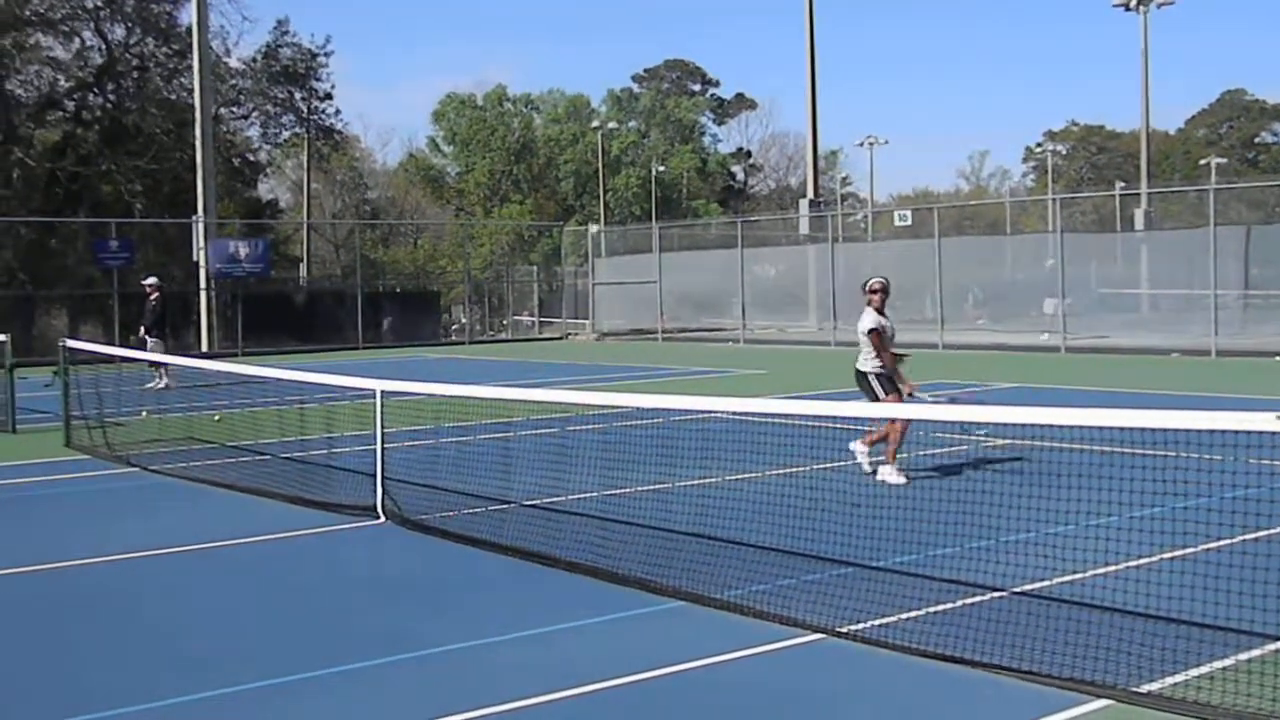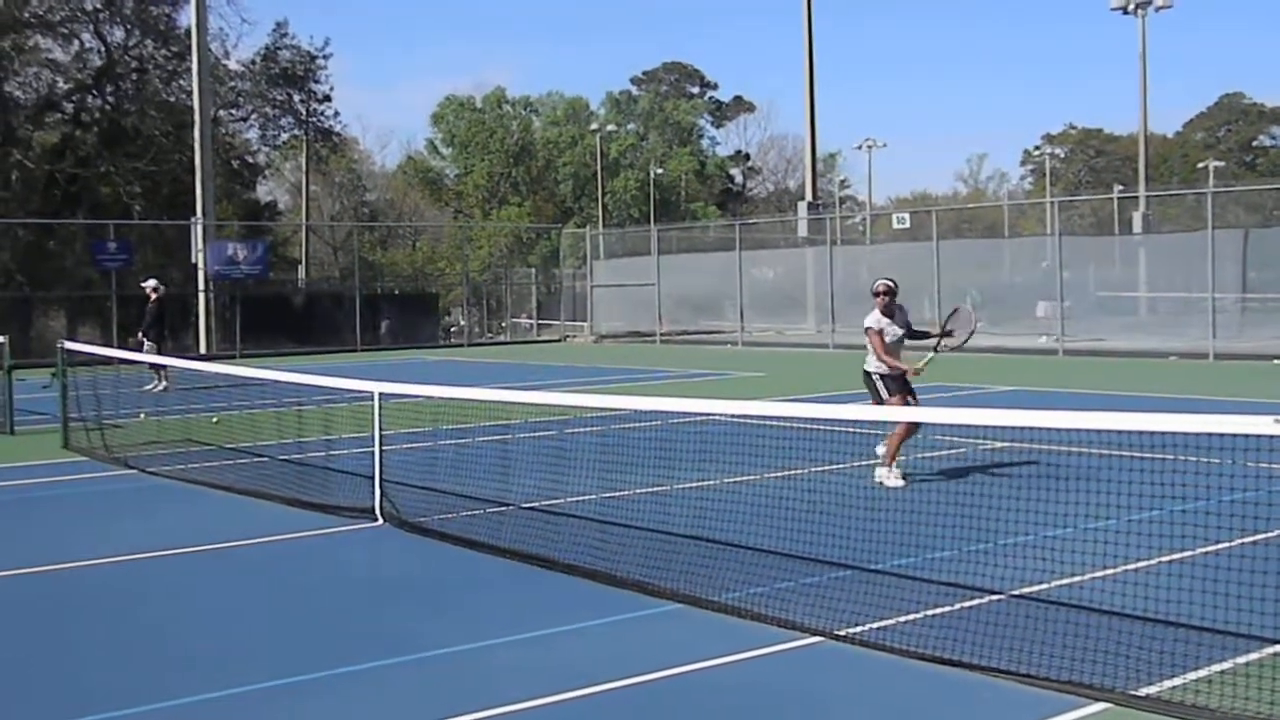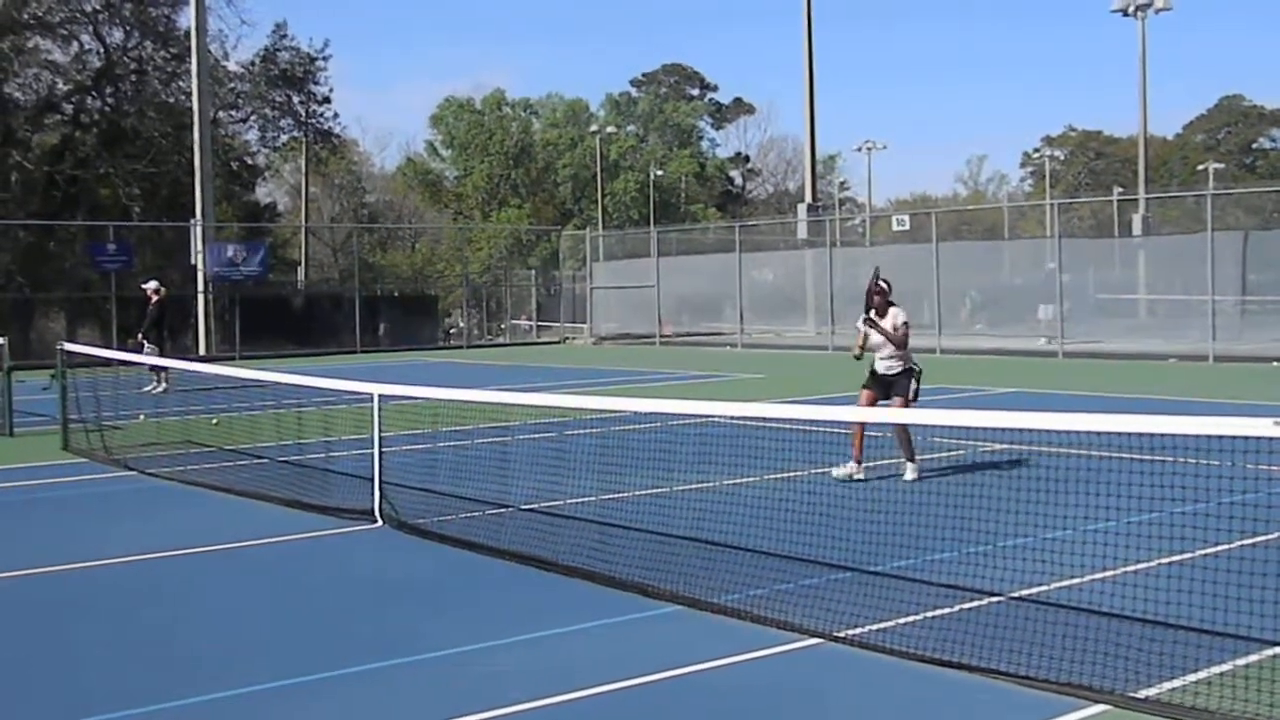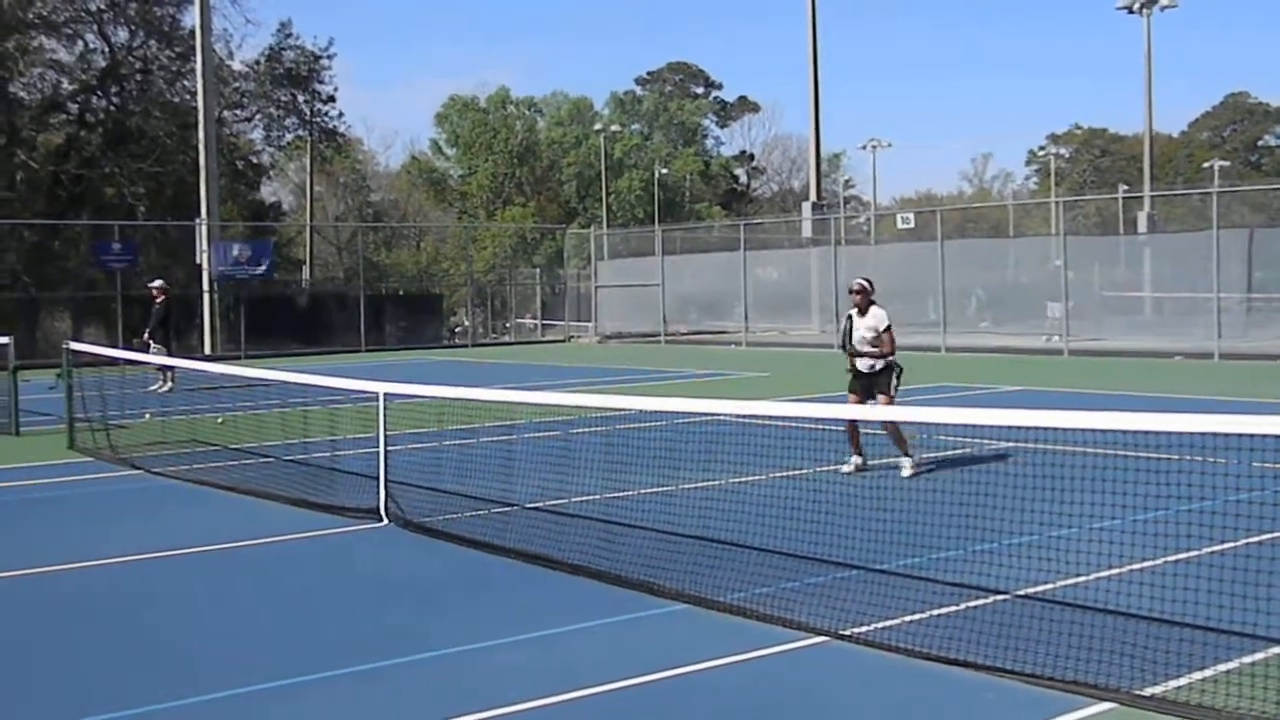
dt=0.4s
person 1, frame 1
left shoulder: (879, 314)
right shoulder: (871, 321)
right elbow: (884, 357)
left wrist: (893, 355)
right wrist: (904, 383)
left hip: (883, 373)
right hip: (870, 374)
left knee: (895, 422)
right knee: (901, 419)
left ankle: (862, 444)
right ankle: (888, 468)
person 1, frame 2
left shoulder: (899, 311)
right shoulder: (872, 321)
left elbow: (909, 334)
right elbow: (882, 356)
left wrist: (935, 334)
right wrist: (904, 367)
left hip: (897, 374)
right hip: (877, 375)
left knee: (915, 420)
right knee: (905, 421)
left ankle: (887, 447)
right ankle: (885, 469)
person 1, frame 3
left shoulder: (898, 315)
right shoulder: (865, 319)
left elbow: (903, 344)
right elbow: (858, 353)
left wrist: (878, 328)
right wrist: (860, 350)
left hip: (902, 373)
right hip: (878, 373)
left knee: (897, 422)
left ankle: (911, 464)
right ankle: (855, 466)
person 1, frame 4
left shoulder: (879, 315)
right shoulder: (850, 316)
left elbow: (890, 350)
left wrist: (862, 354)
right wrist: (852, 359)
left hip: (883, 371)
right hip: (861, 372)
left knee: (885, 419)
right knee: (849, 417)
left ankle: (907, 458)
right ankle: (857, 457)
